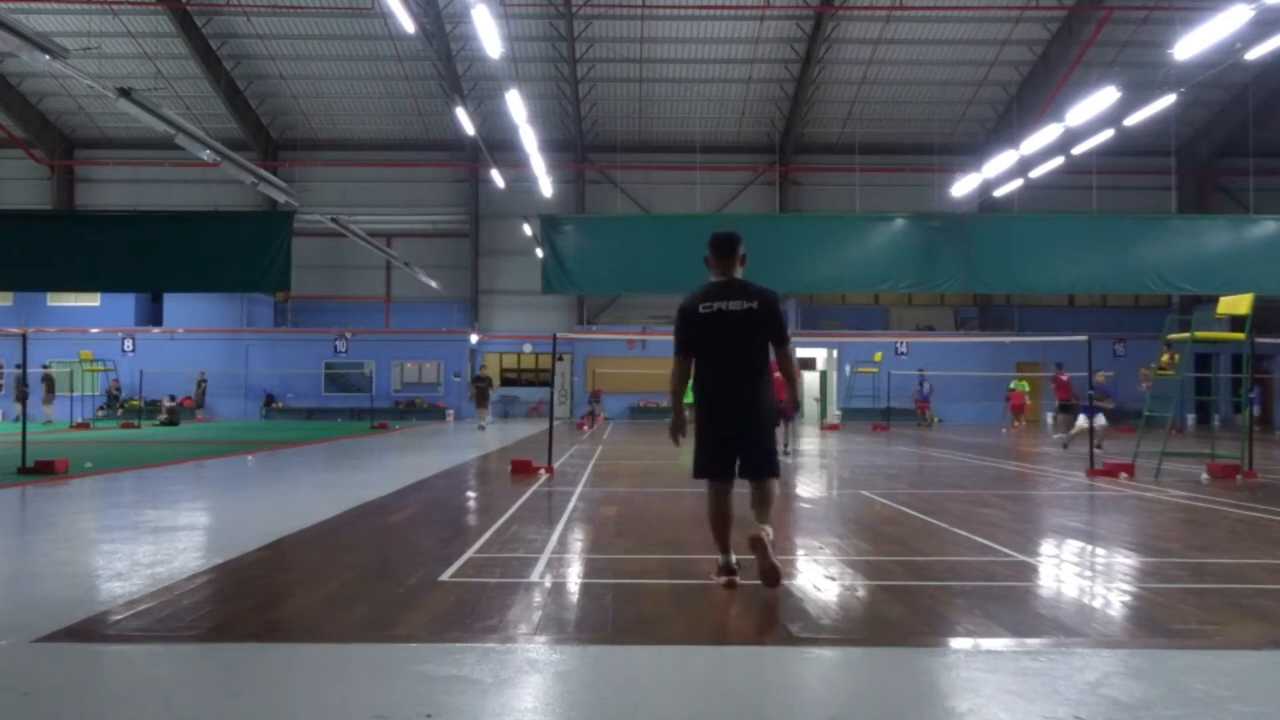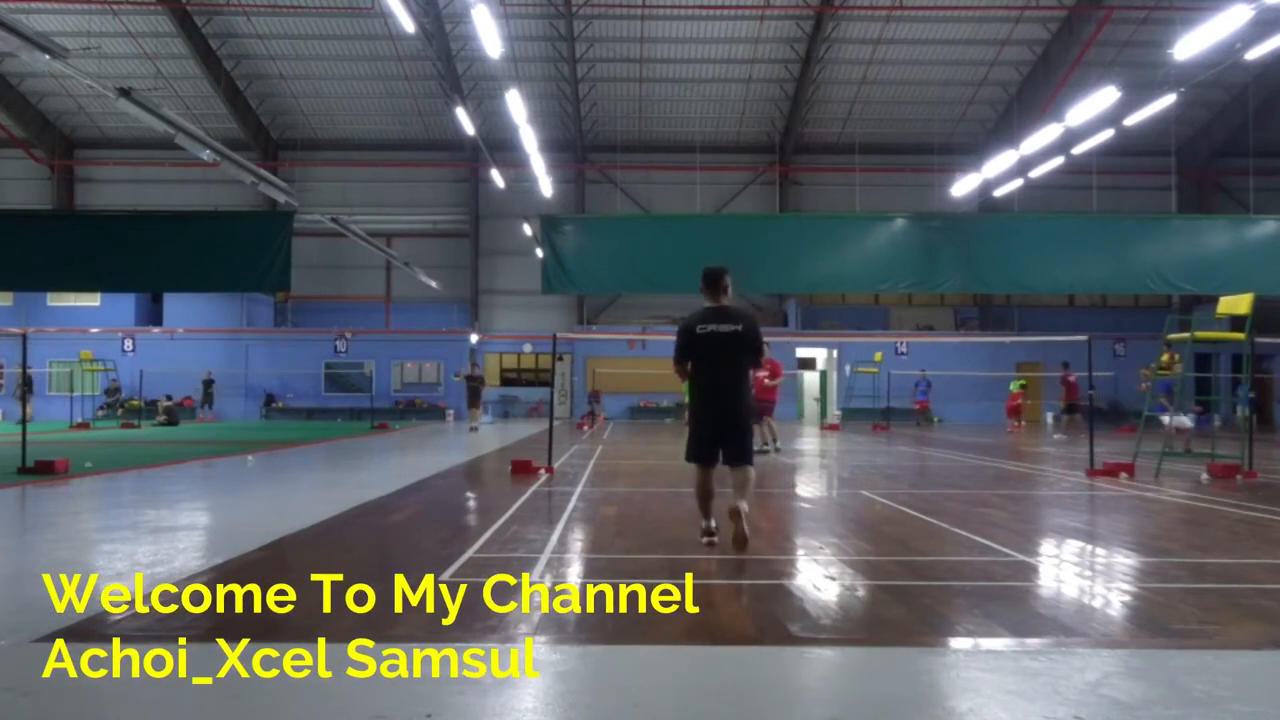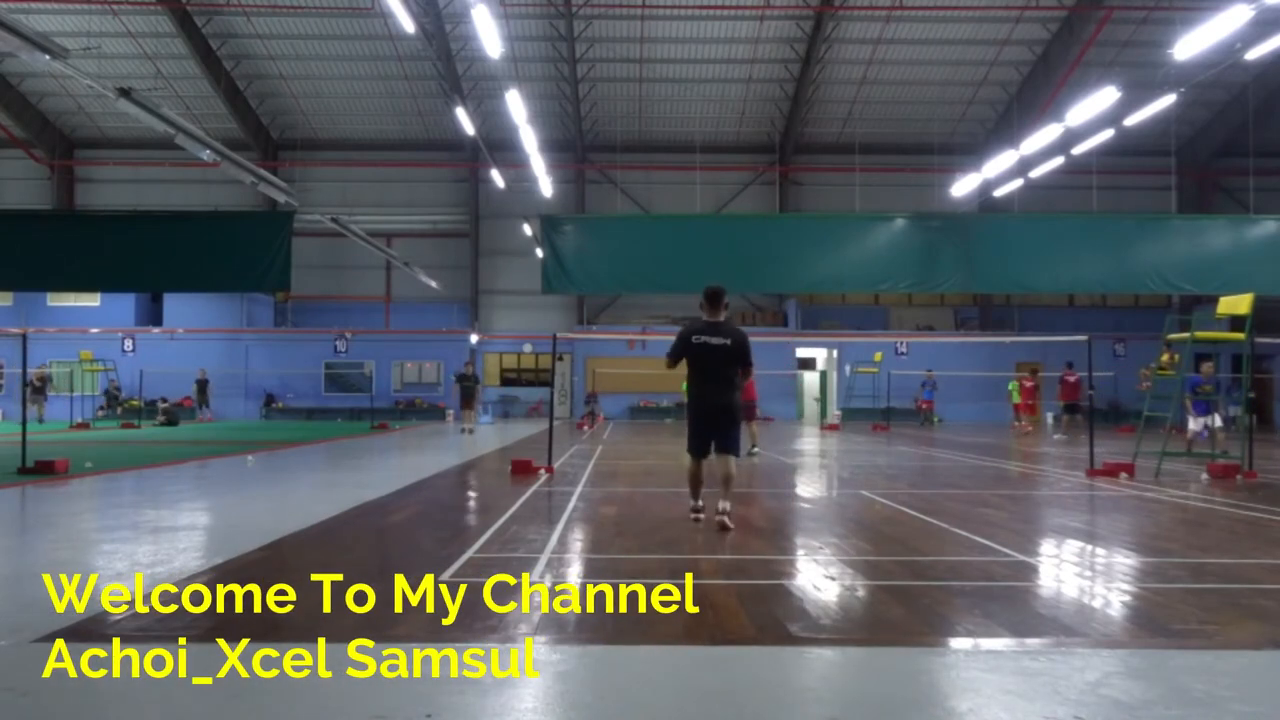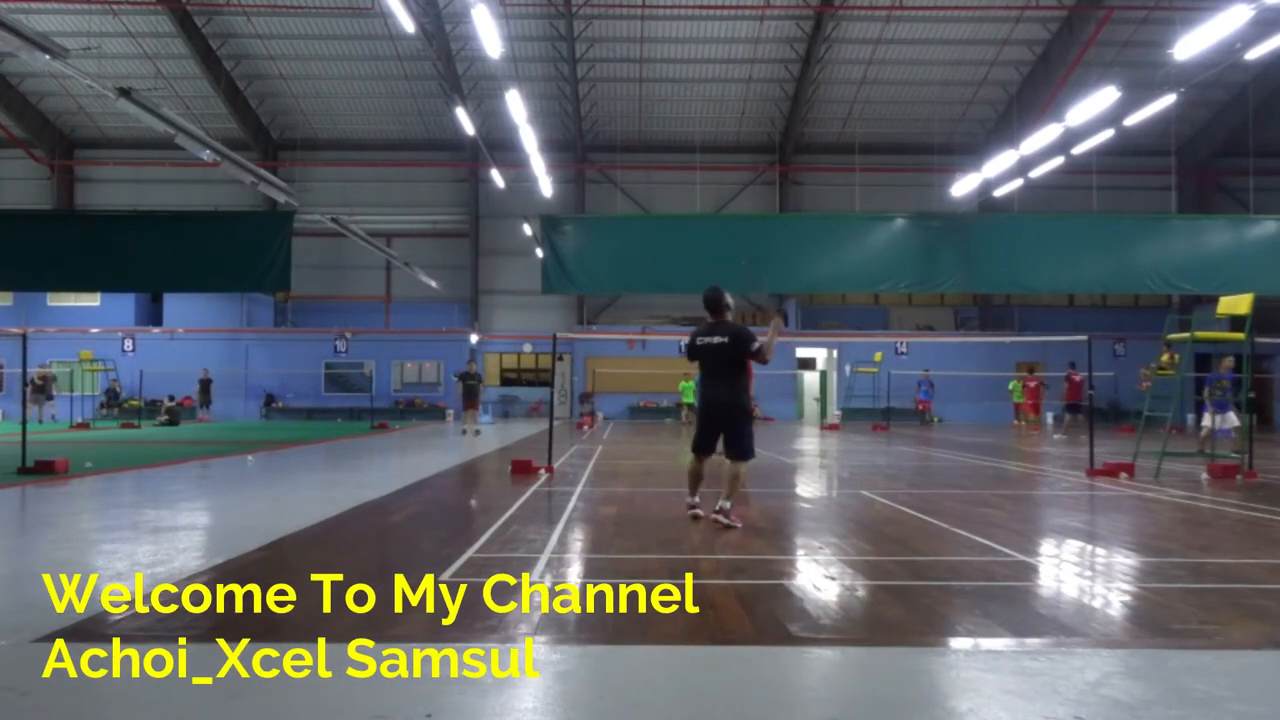
dt=1s
person 1, frame 1
left shoulder: (691, 305)
right shoulder: (765, 299)
left elbow: (682, 364)
right elbow: (783, 355)
left wrist: (677, 411)
right wrist: (794, 392)
left hip: (711, 410)
right hip: (757, 407)
left knee: (718, 485)
right knee: (763, 478)
left ankle: (726, 563)
right ankle: (763, 531)
person 1, frame 2
left shoulder: (690, 325)
right shoulder: (747, 321)
left elbow: (680, 369)
right elbow: (757, 363)
left hip: (703, 407)
right hip: (739, 406)
left knee: (704, 467)
right knee: (743, 465)
left ankle: (708, 527)
right ankle: (740, 505)
person 1, frame 3
left shoulder: (689, 332)
right shoulder: (738, 336)
left elbow: (670, 363)
right elbow: (747, 373)
left wrist: (685, 356)
left hip: (698, 405)
right hip: (728, 405)
left knee: (696, 457)
right knee: (727, 457)
left ankle: (696, 506)
right ankle: (723, 508)
person 1, frame 4
left shoulder: (698, 335)
right shoulder: (738, 332)
left elbow: (692, 357)
right elbow: (764, 357)
right wrist: (773, 331)
left hip: (707, 405)
right hip: (736, 405)
left knee: (699, 455)
right knee: (740, 459)
left ankle: (692, 502)
right ankle: (723, 508)
